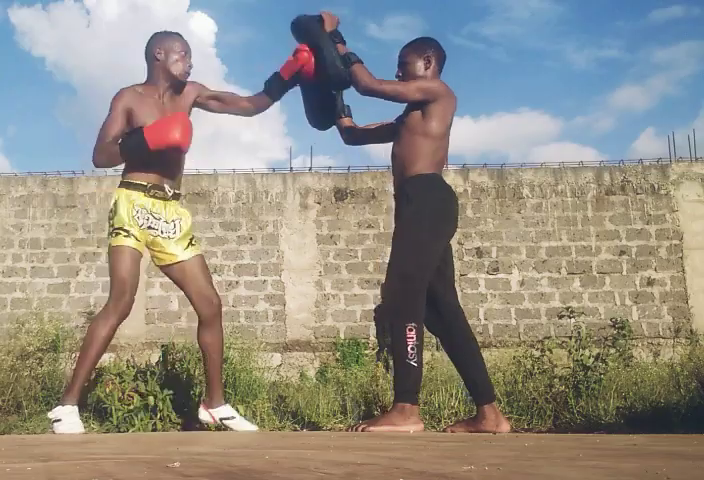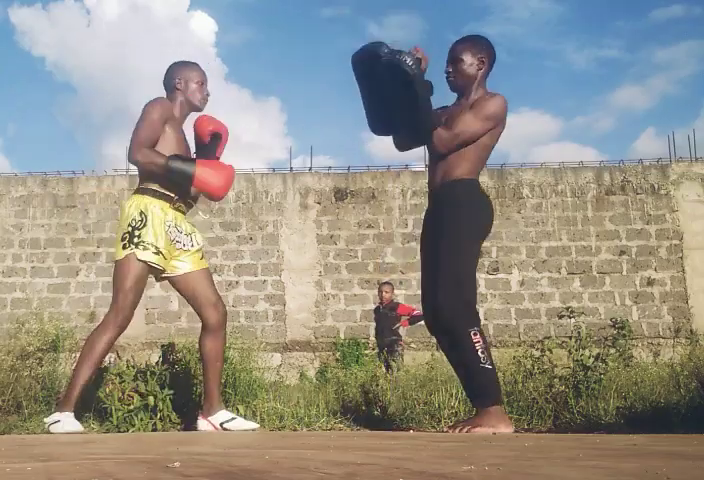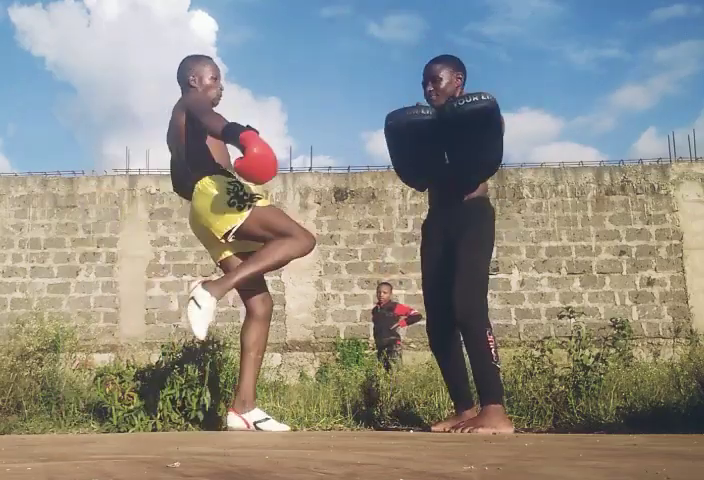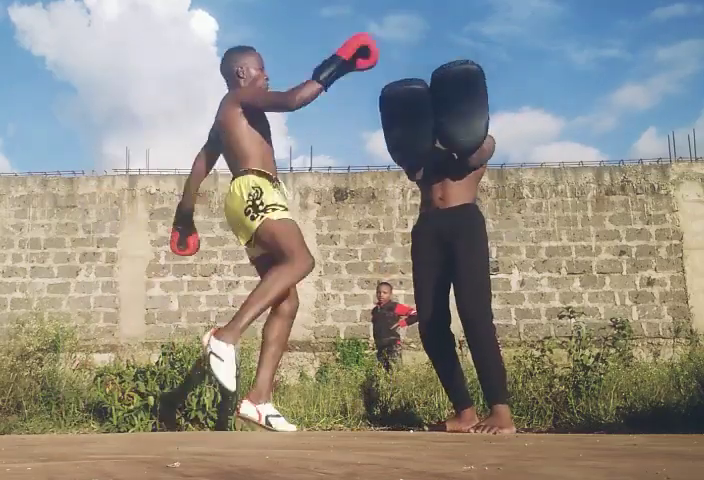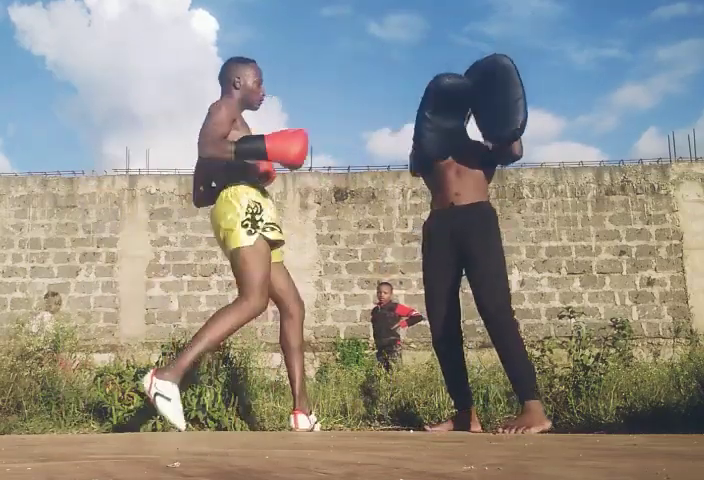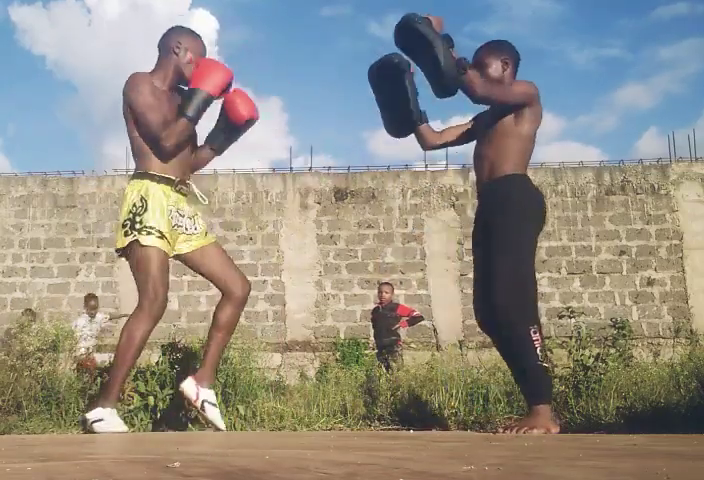
dt=0.5s
person 1, frame 1
left shoulder: (437, 92)
right shoulder: (409, 118)
left elbow: (368, 84)
right elbow: (353, 134)
left wrist: (334, 37)
right wrist: (332, 90)
left hip: (425, 200)
right hip: (422, 205)
left knee: (400, 300)
right knee: (441, 308)
left ankle: (405, 410)
right ankle: (489, 412)
person 1, frame 2
left shoulder: (492, 105)
right shoulder: (447, 113)
left elbow: (441, 141)
left hip: (464, 205)
right hip: (440, 210)
left knee: (454, 308)
right knee: (436, 313)
left ankle: (495, 411)
right ankle: (485, 406)
person 1, frame 3
left shoulder: (482, 117)
right shoulder: (425, 128)
left elbow: (484, 163)
right elbow: (415, 177)
left wrist: (453, 114)
right wrist: (409, 133)
left hip: (472, 215)
right hip: (436, 221)
left knee: (468, 306)
right knee: (438, 320)
left ankle: (495, 411)
right ankle: (465, 407)
person 1, frame 4
left shoulder: (482, 142)
right shoulder: (422, 151)
left elbow: (473, 158)
right elbow: (415, 170)
left wrist: (465, 127)
right wrist: (410, 139)
left hip: (465, 222)
right hip: (426, 228)
left knee: (475, 313)
right knee: (430, 324)
left ankle: (500, 410)
right ankle: (463, 410)
person 1, frame 5
left shoulder: (483, 147)
right shoulder: (430, 150)
left elbow: (513, 150)
right elbow: (420, 162)
left wrist: (503, 111)
right wrist: (431, 128)
left hip: (478, 220)
right hip: (438, 227)
left knee: (495, 308)
right knee: (441, 323)
left ankle: (533, 406)
right ankle: (465, 411)
person 1, frame 6
left shoulder: (526, 95)
right shoulder: (482, 119)
left elbow: (478, 89)
right elbow: (431, 140)
left wrist: (441, 44)
right wrist: (410, 100)
left hip: (514, 199)
right hip: (489, 206)
left knee: (513, 300)
right knee: (489, 307)
left ankle: (542, 409)
right ankle: (538, 402)
person 2, frame 1
left shoulder: (189, 94)
right shoulder: (129, 98)
left elbow: (250, 105)
right elbow: (100, 157)
left wrist: (285, 76)
right wrist: (140, 139)
left hip: (173, 214)
right hip: (134, 206)
left knee: (209, 304)
right knee: (120, 304)
left ankle: (214, 403)
right ankle: (68, 403)
person 2, frame 2
left shoulder: (178, 132)
right shoulder: (158, 108)
left elbow: (191, 194)
right elbow: (136, 153)
left wrist: (208, 158)
right wrist: (188, 169)
left hip: (176, 226)
right hip: (147, 215)
left knee: (215, 314)
right knee: (120, 314)
left ankle: (212, 410)
right ankle: (64, 410)
person 2, frame 3
left shoulder: (180, 130)
right shoulder: (189, 105)
left elbow: (188, 173)
right elbow: (205, 118)
right wrist: (240, 133)
left hip: (218, 205)
right hip: (220, 195)
left knee: (260, 306)
right knee: (301, 240)
left ankle: (245, 408)
right ankle: (211, 290)
person 2, frame 4
left shoulder: (226, 119)
right shoulder: (242, 96)
left elbow: (201, 163)
right elbow: (291, 100)
left wrist: (185, 213)
right wrist: (335, 65)
left hip: (259, 199)
right hip: (256, 193)
left knee: (288, 304)
right knee: (300, 261)
left ankle: (259, 399)
right ankle: (226, 335)
person 2, frame 5
left shoulder: (232, 124)
right shoulder: (221, 110)
left elbow: (200, 186)
right elbow: (207, 153)
left wrist: (257, 161)
right wrist: (255, 149)
left hip: (243, 214)
right hip: (244, 208)
left knee: (293, 307)
right knee: (254, 301)
left ankle: (301, 411)
right ankle: (167, 376)
person 2, frame 6
left shoulder: (180, 98)
right shoulder: (140, 84)
right elbow: (166, 143)
left wrist: (230, 127)
right wrist: (200, 97)
left hip: (181, 206)
right hip: (151, 200)
left knee: (238, 287)
right knee: (152, 303)
left ankle: (202, 382)
right ankle: (105, 405)
